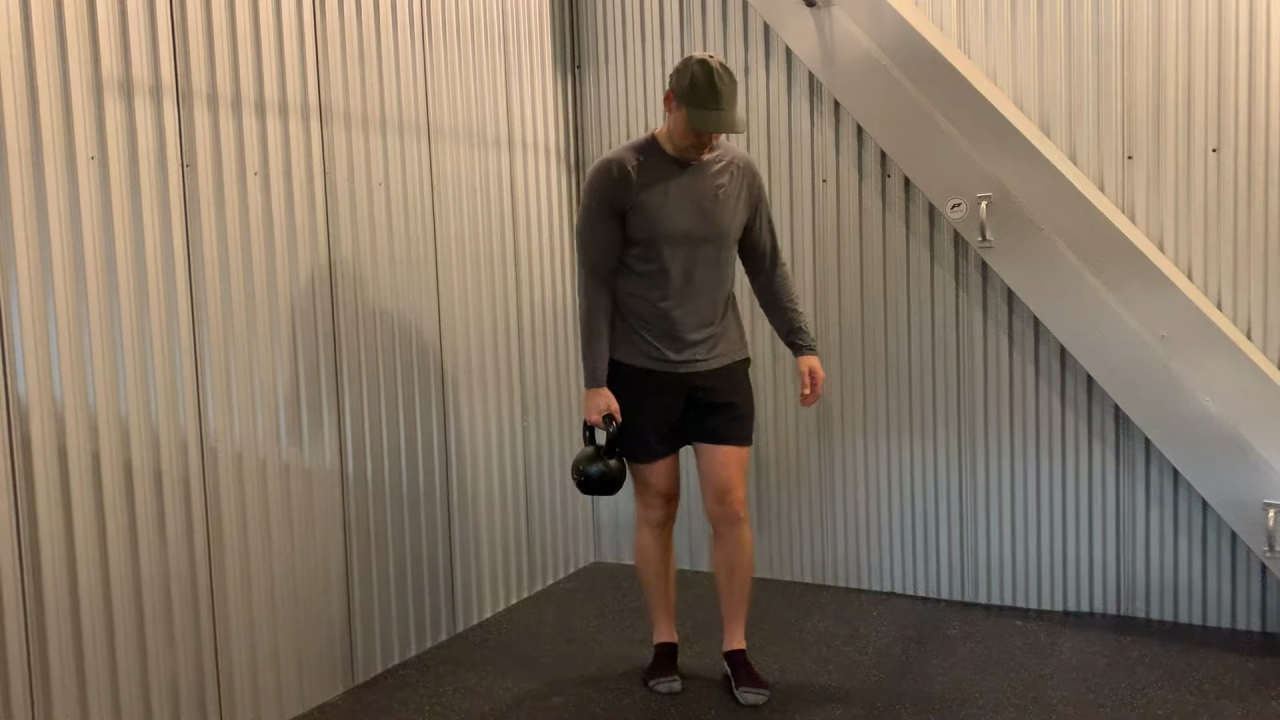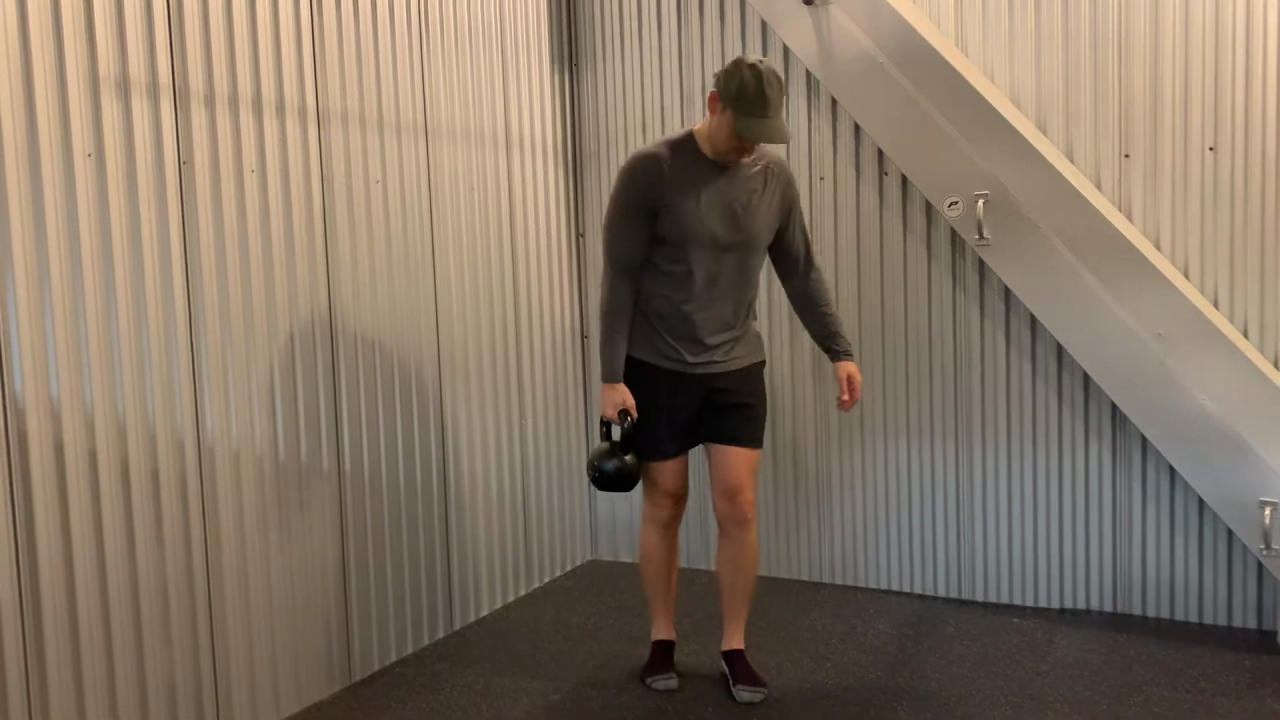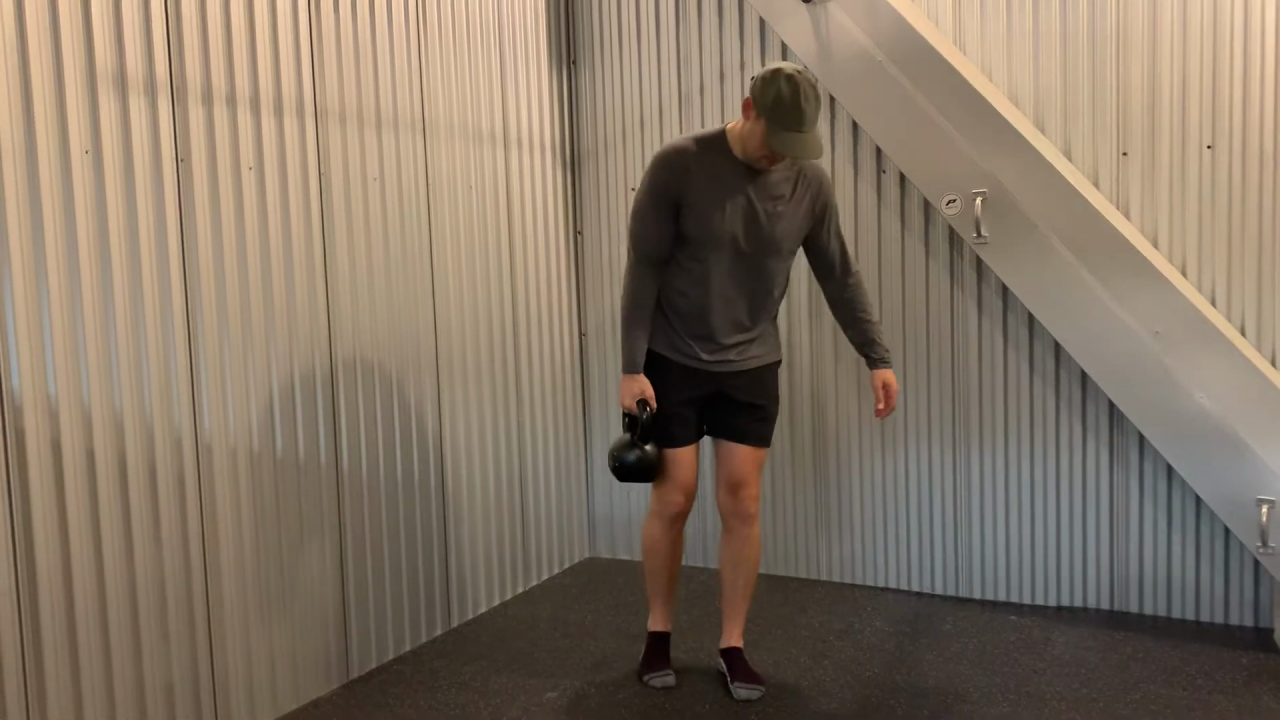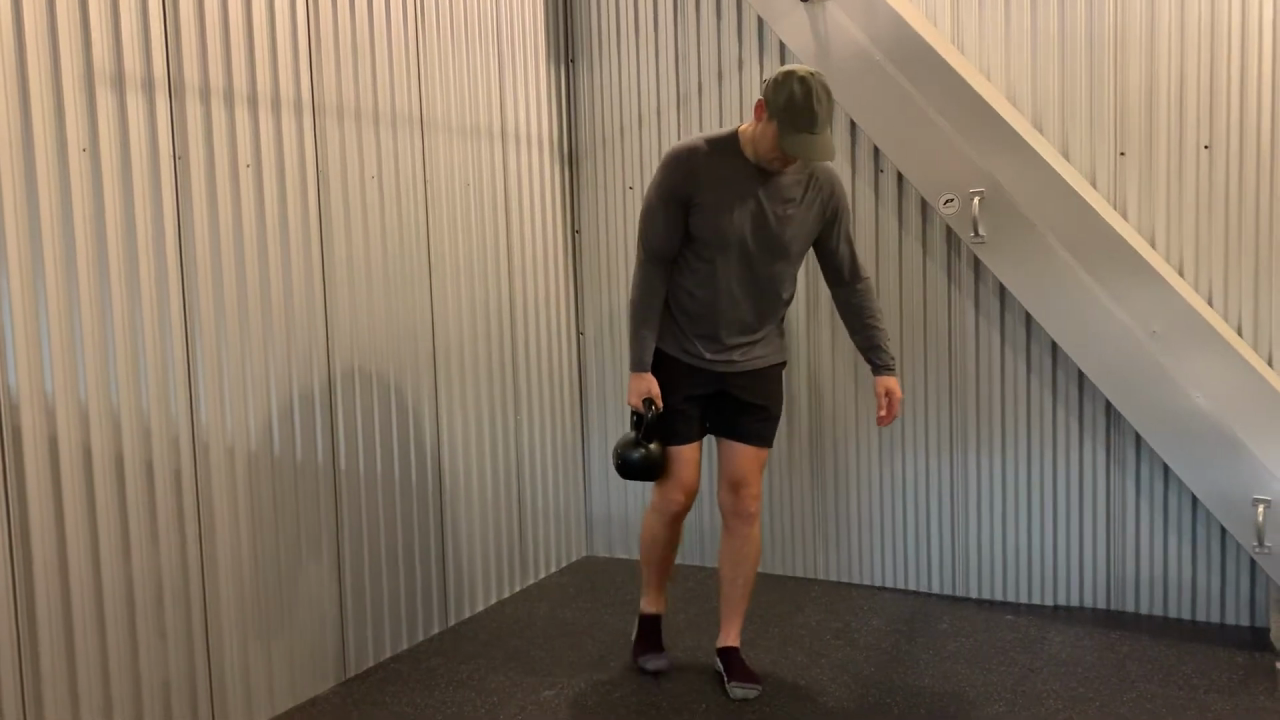
dt=0.4s
person 1, frame 1
left shoulder: (741, 173)
right shoulder: (617, 175)
left elbow: (767, 268)
right elbow: (596, 283)
left wrist: (802, 346)
right wrist: (596, 381)
left hip: (722, 367)
right hip: (641, 372)
left knee: (729, 507)
right knee: (656, 507)
left ankle: (735, 648)
right ankle: (665, 643)
person 1, frame 2
left shoulder: (775, 179)
right shoulder: (651, 170)
left elbow: (801, 273)
right elbow: (620, 277)
left wrist: (839, 351)
right wrist: (612, 376)
left hip: (737, 368)
right hip: (656, 369)
left knee: (738, 509)
right knee: (663, 507)
left ankle: (735, 648)
right ankle: (663, 641)
person 1, frame 3
left shoulder: (810, 183)
right shoulder: (678, 165)
left elbow: (839, 276)
right elbow: (644, 270)
left wrist: (877, 358)
right wrist: (632, 367)
left hip: (752, 365)
right hip: (672, 361)
left knee: (741, 504)
right knee: (672, 499)
left ankle: (732, 645)
right ankle: (659, 634)
person 1, frame 4
left shoulder: (822, 187)
right shoulder: (689, 164)
left elbow: (849, 281)
right elbow: (652, 267)
left wrist: (882, 364)
right wrist: (640, 365)
left hip: (755, 365)
right hip: (676, 358)
left knee: (742, 502)
right knee: (675, 493)
left ankle: (729, 645)
right ankle: (650, 616)
